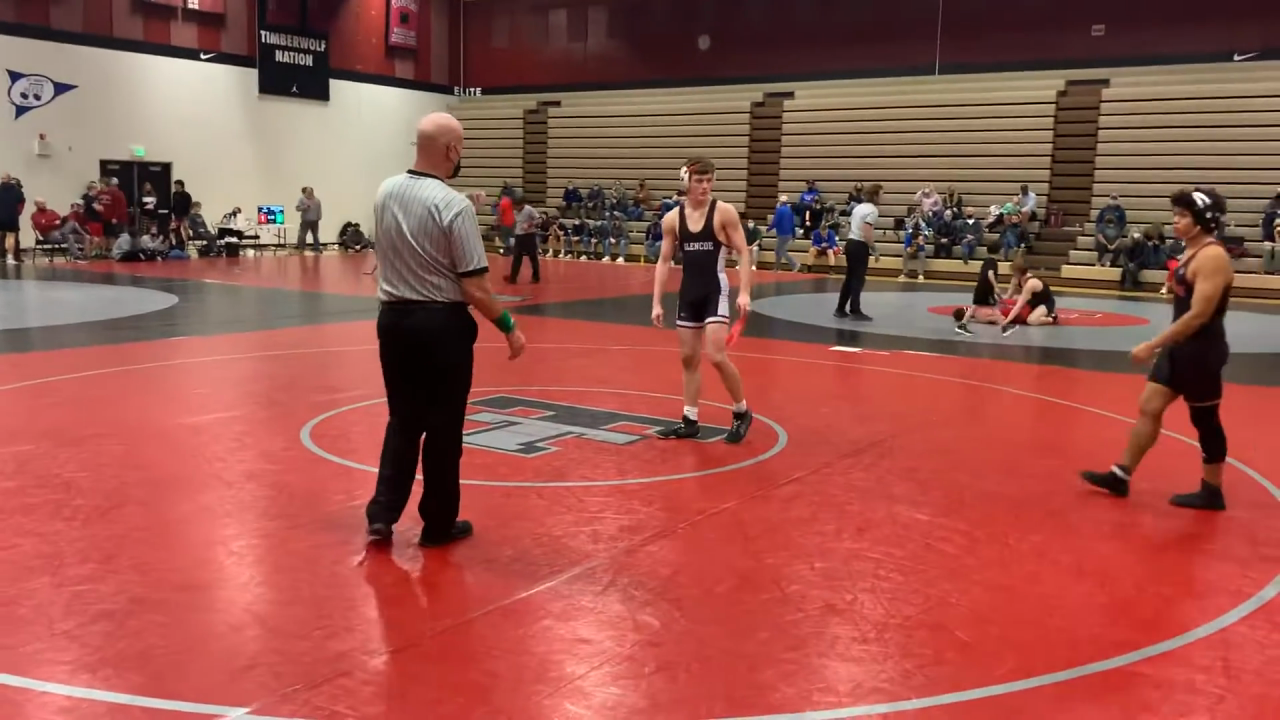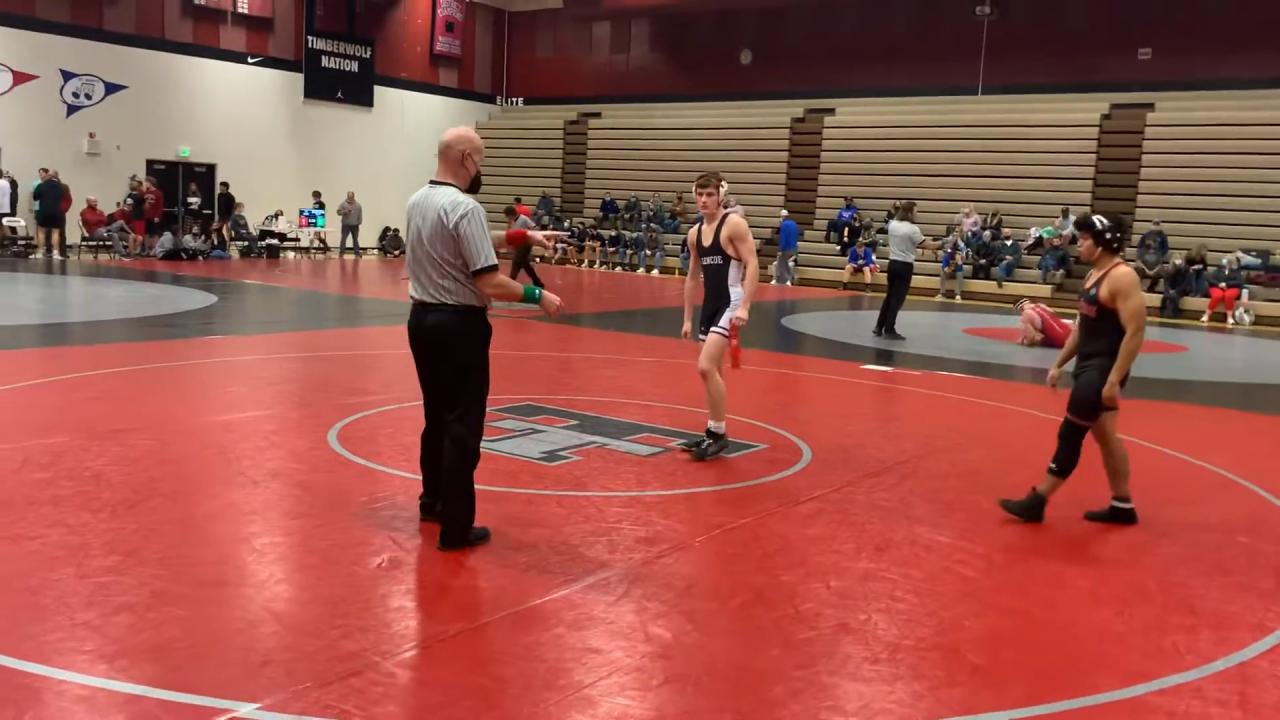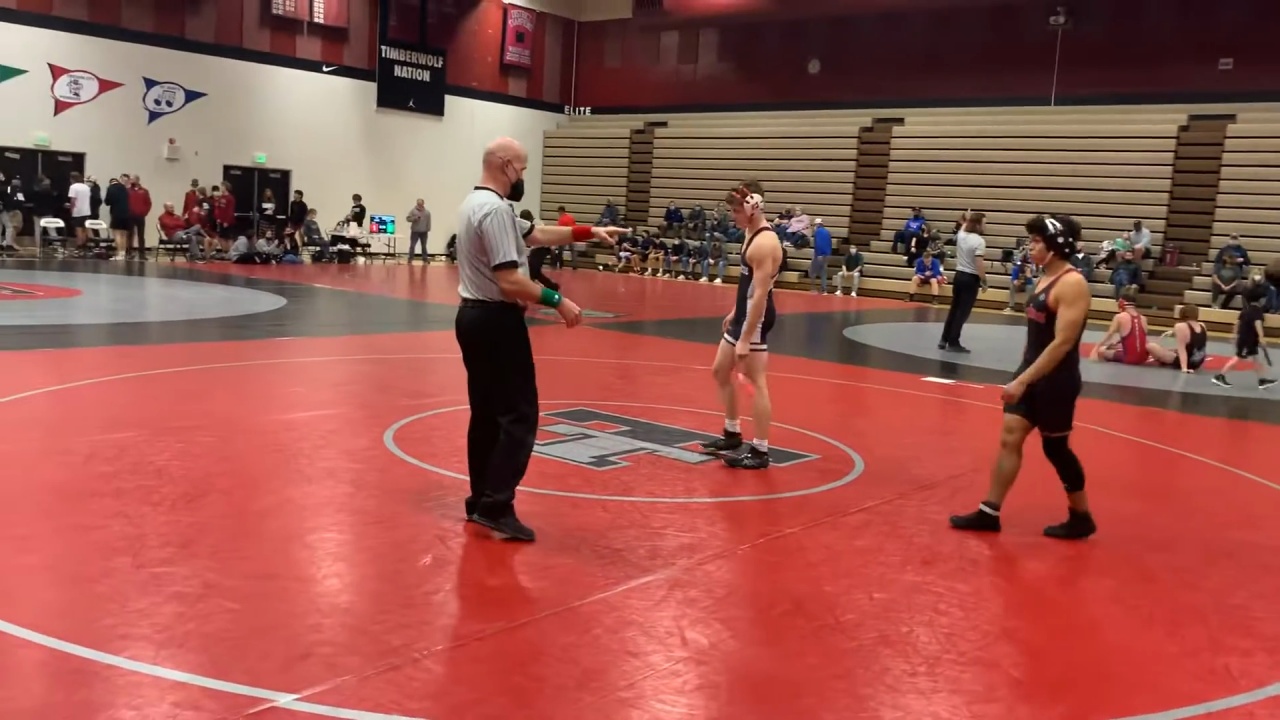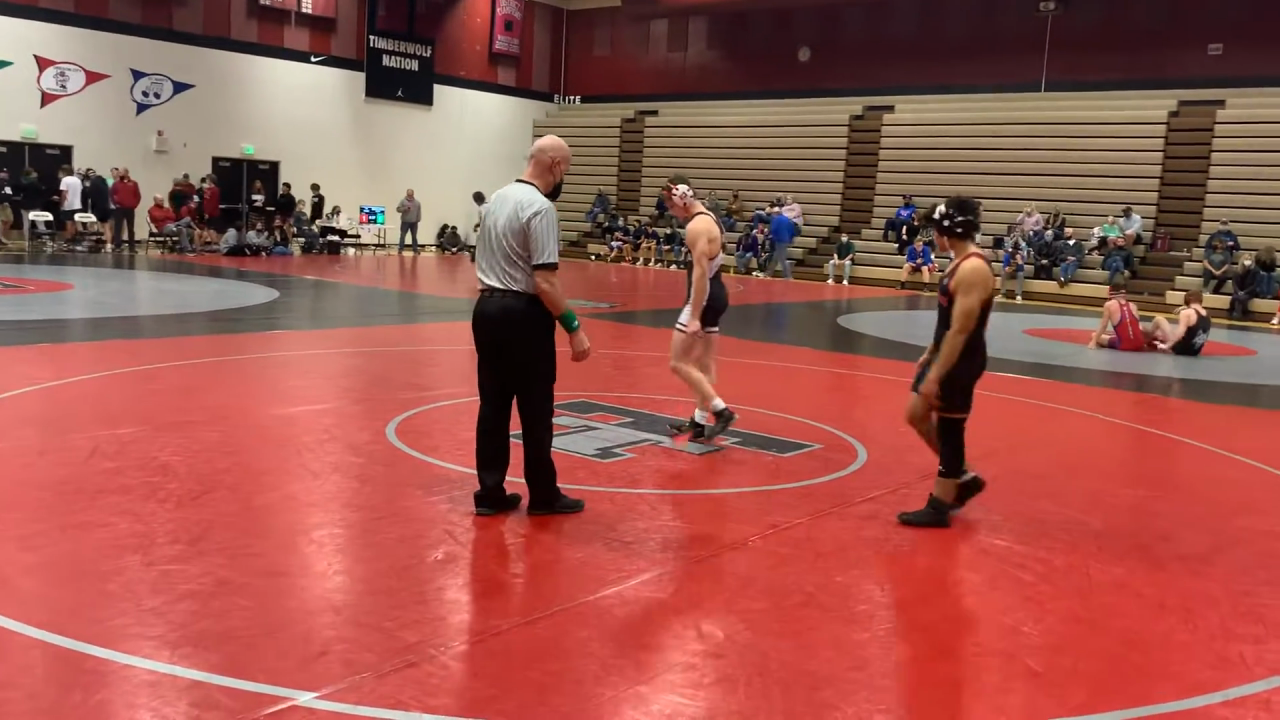
dt=0.7s
person 1, frame 1
left shoulder: (386, 191)
right shoulder: (455, 206)
right elbow: (474, 287)
right wrist: (509, 327)
left hip: (394, 319)
right hip: (442, 325)
left knee: (403, 421)
right knee: (443, 428)
left ankle: (382, 512)
right ankle: (438, 524)
person 1, frame 2
left shoulder: (418, 201)
right shoulder: (464, 207)
right elbow: (490, 284)
left wrist: (522, 236)
right wrist: (538, 295)
left hip: (423, 319)
right hip: (459, 325)
left knee: (437, 417)
right knee: (464, 427)
left ankle: (433, 500)
right ankle: (455, 527)
person 1, frame 3
left shoulder: (477, 203)
right shoulder: (495, 209)
left elbow: (535, 234)
right elbow: (509, 281)
left wrist: (589, 232)
right wrist: (558, 301)
left hip: (473, 316)
right hip: (497, 320)
left knee: (485, 414)
right knee: (518, 417)
left ankle: (481, 500)
right ankle: (495, 506)
person 1, frame 4
left shoulder: (498, 198)
right shoulder: (540, 208)
right elbow: (545, 280)
right wrist: (573, 327)
left hip: (488, 307)
right hip: (523, 314)
left knee: (493, 406)
right knee: (536, 410)
left ankle: (490, 493)
right ankle: (542, 495)
person 2, frame 1
left shoulder: (1213, 257)
right shoulder: (1193, 251)
left elbow: (1198, 315)
left wrist: (1152, 345)
left hip: (1201, 353)
right hip: (1179, 347)
left knee: (1205, 420)
right knee: (1149, 409)
left ankle: (1212, 491)
right ankle: (1120, 476)
person 2, frame 2
left shoulder: (1122, 277)
right shoulder: (1095, 273)
left elbow: (1135, 334)
left wrist: (1113, 381)
right wrist: (1058, 364)
left hip: (1102, 370)
right hip: (1087, 365)
left knee: (1070, 434)
right knee: (1105, 436)
left ankle: (1036, 502)
right ankle: (1123, 506)
person 2, frame 3
left shoulder: (1073, 284)
right shoulder: (1044, 278)
left elbow: (1063, 343)
left wrist: (1023, 381)
right wrist: (1022, 377)
left hip: (1056, 381)
right hip: (1032, 374)
left knee: (1056, 450)
right knee: (1009, 440)
left ankle: (1081, 518)
right ankle: (988, 513)
person 2, frame 4
left shoulder: (973, 269)
right shoulder: (963, 262)
left elbow: (960, 331)
left wrist: (933, 375)
right wrist: (929, 360)
left hip: (960, 361)
right hip: (945, 355)
left knee: (948, 431)
right knee: (918, 416)
left ankle: (940, 507)
right ankle: (966, 479)
person 3, frame 1
left shoulder: (724, 212)
right shoulder: (672, 219)
left elbow: (743, 253)
right elbow: (664, 261)
left wrist: (744, 292)
right wrist: (657, 302)
left hip: (715, 291)
right hip: (688, 293)
left knee: (717, 357)
right knee: (688, 358)
left ankle: (741, 413)
right ankle: (690, 421)
person 3, frame 2
left shoulder: (734, 224)
right shoulder: (694, 233)
left elbow: (752, 266)
left wrist: (744, 306)
right wrist: (687, 319)
left hip: (730, 304)
right hip: (709, 305)
left knee: (707, 366)
right knee: (710, 371)
left ankle: (719, 434)
right ankle: (713, 434)
person 3, frame 3
left shoulder: (765, 243)
right shoulder: (750, 232)
left elbow: (761, 293)
left wrist: (746, 339)
right wrist: (734, 312)
left hip: (755, 317)
right hip: (743, 313)
left knee: (755, 383)
right knee: (720, 371)
left ankle: (760, 451)
right ankle: (732, 435)
person 3, frame 4
left shoulder: (696, 226)
right shoulder: (708, 219)
left elbow: (700, 272)
left wrist: (694, 316)
left hip: (705, 298)
right hip: (718, 295)
left knee: (678, 362)
right knee: (704, 362)
left ankle: (721, 410)
right ankle: (700, 422)
